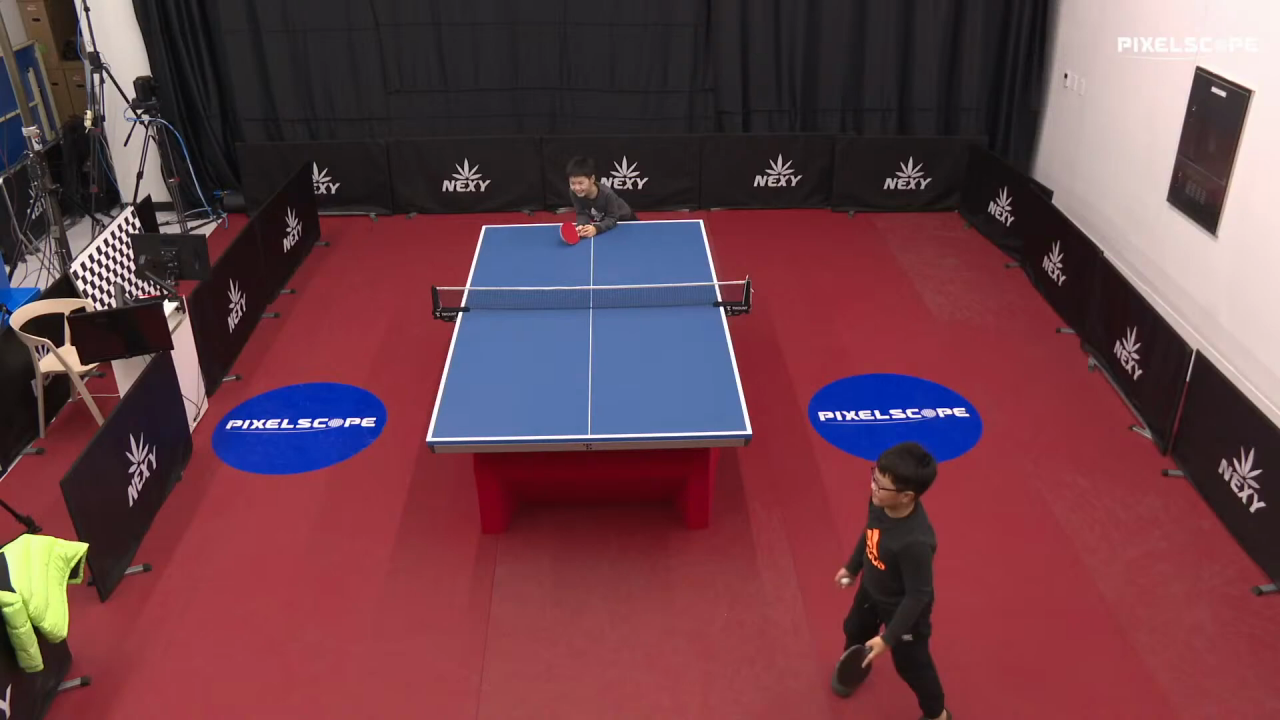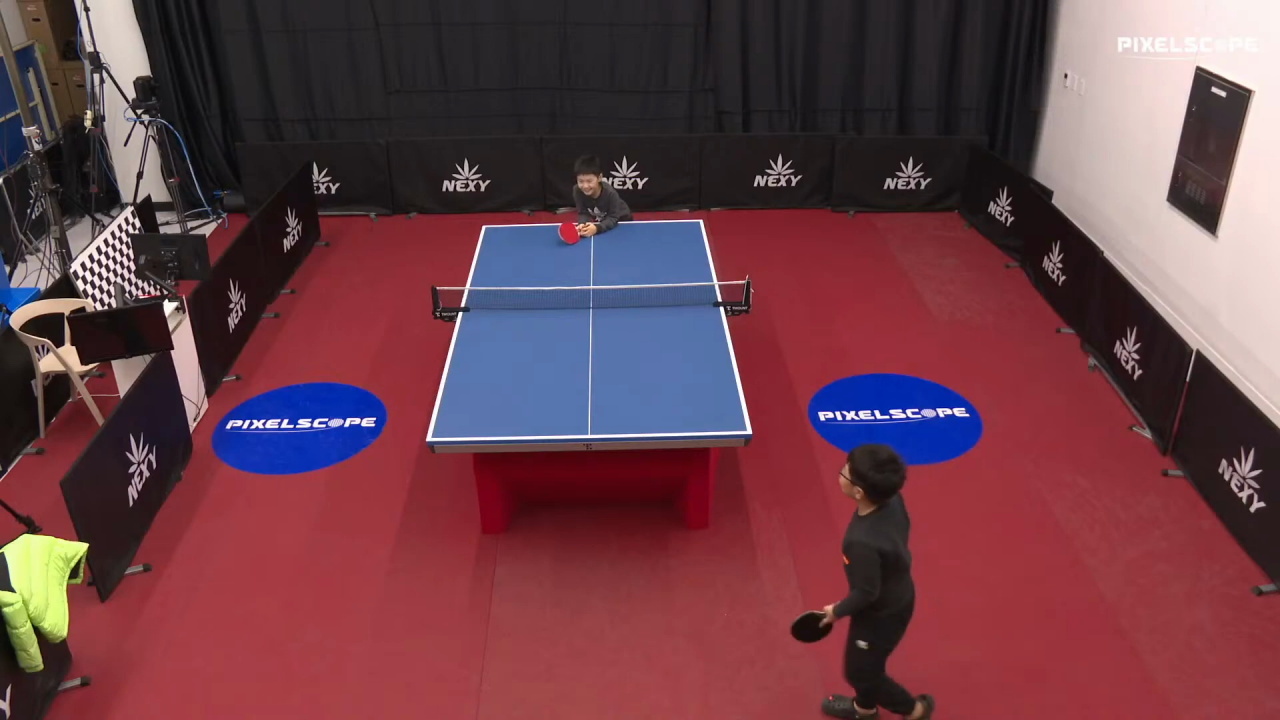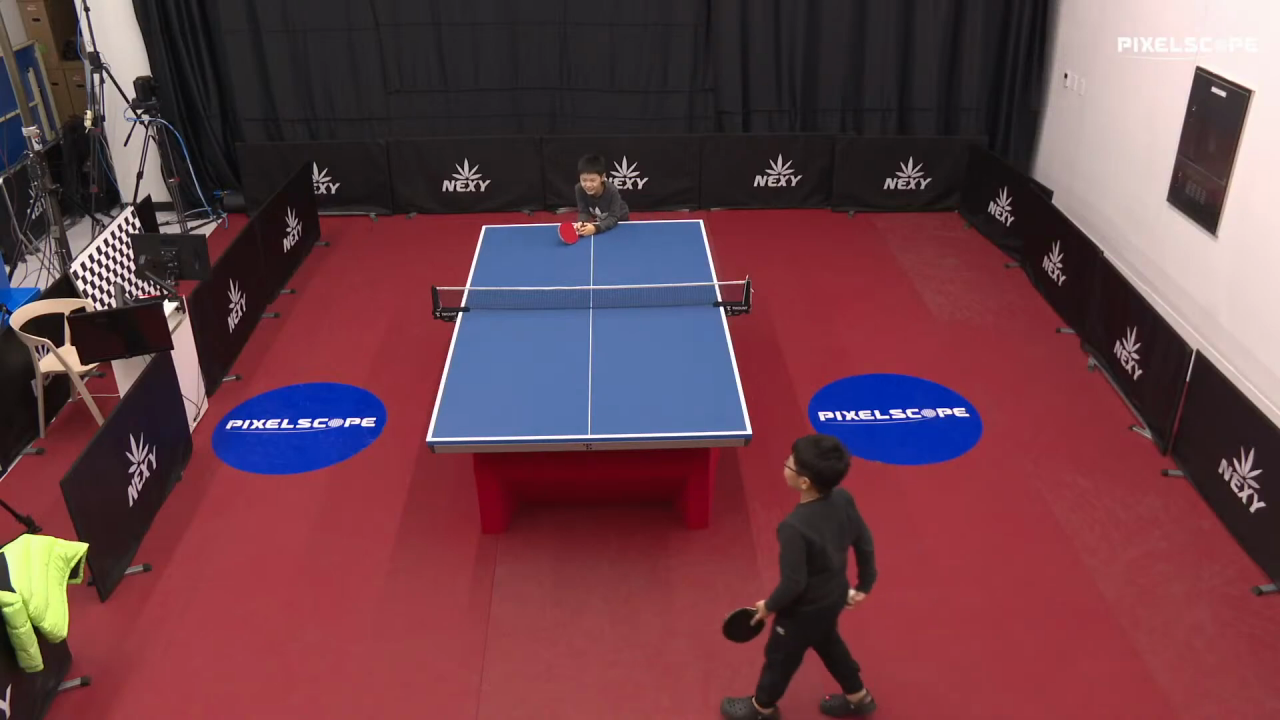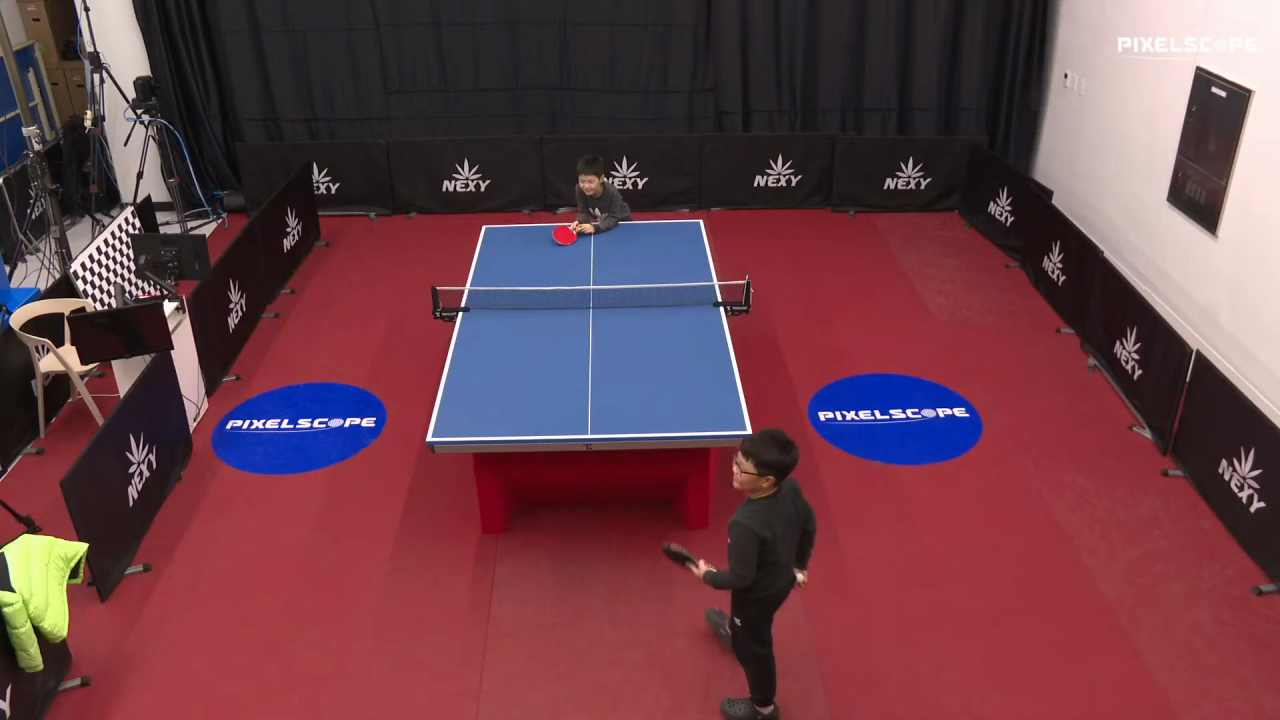
dt=0.4s
person 1, frame 1
left shoulder: (915, 543)
right shoulder: (880, 503)
left elbow: (917, 596)
left wrist: (887, 638)
right wrist: (851, 567)
left hip: (906, 607)
right hip: (873, 592)
left knee: (911, 664)
right knee: (855, 629)
person 1, frame 2
left shoulder: (862, 541)
right shoulder: (893, 503)
left elbow: (867, 593)
right elbow: (904, 529)
left wrist: (838, 611)
left hip: (881, 612)
right hip: (898, 597)
left knee: (861, 672)
right knee: (869, 661)
person 1, frame 3
left shoulder: (795, 528)
right shoulder: (843, 499)
left elbow: (794, 584)
right elbow: (865, 543)
left wrist: (768, 606)
right wrist: (863, 585)
left hip: (806, 607)
right hip: (833, 594)
left knee: (780, 656)
right knee: (827, 642)
person 1, frame 4
left shoulder: (747, 524)
right shoulder: (790, 488)
left elbow: (740, 577)
right elbow: (809, 524)
left wrist: (708, 576)
right wrist: (800, 564)
left hip: (757, 593)
right hip: (781, 580)
left knee: (752, 646)
right ankle: (731, 630)
